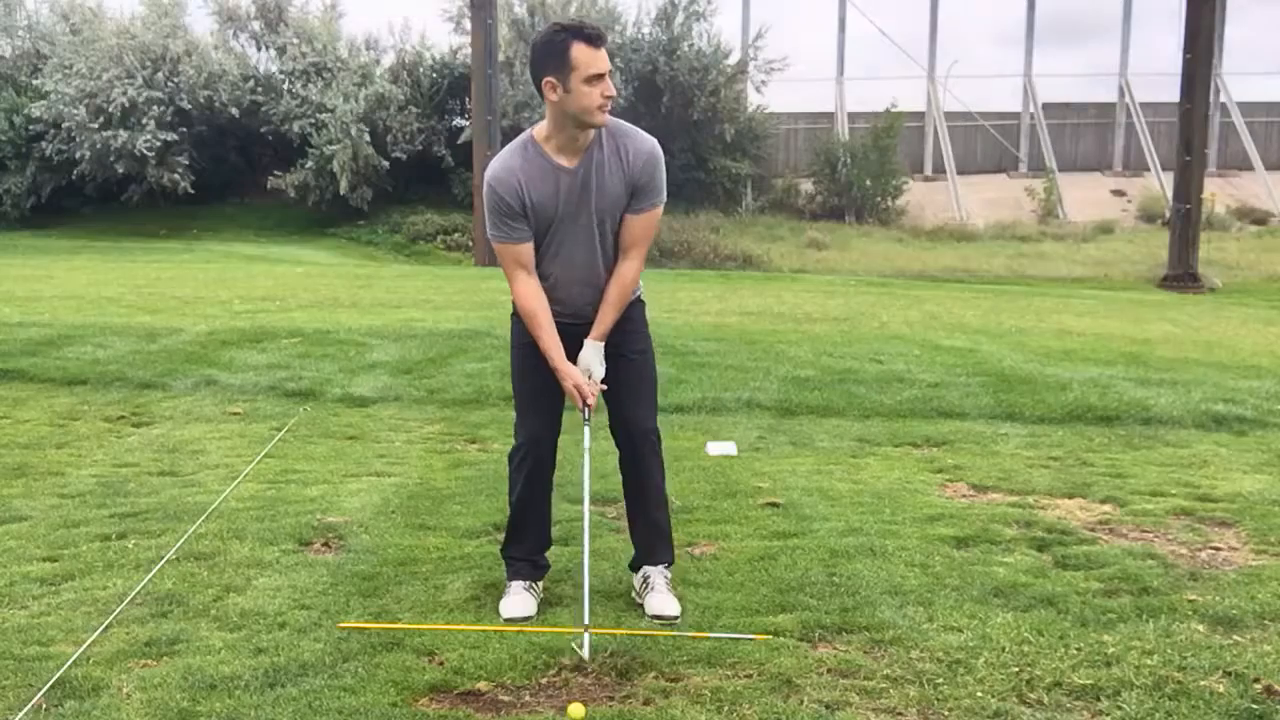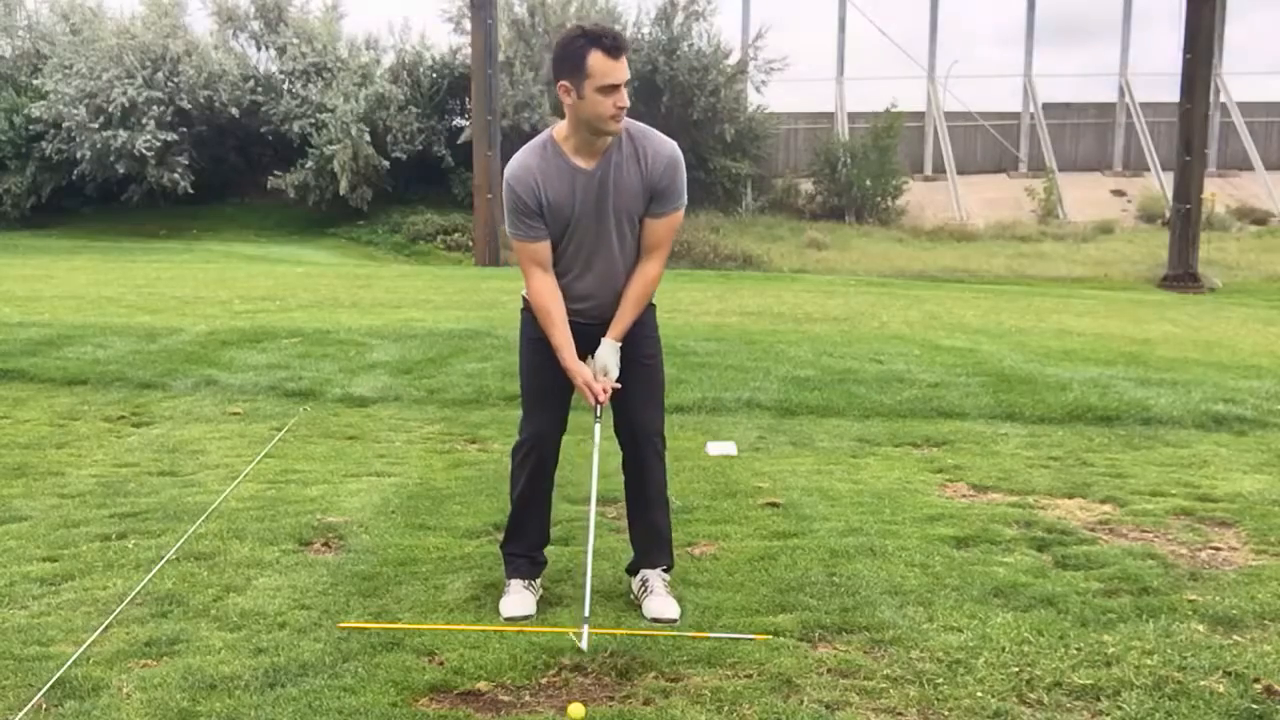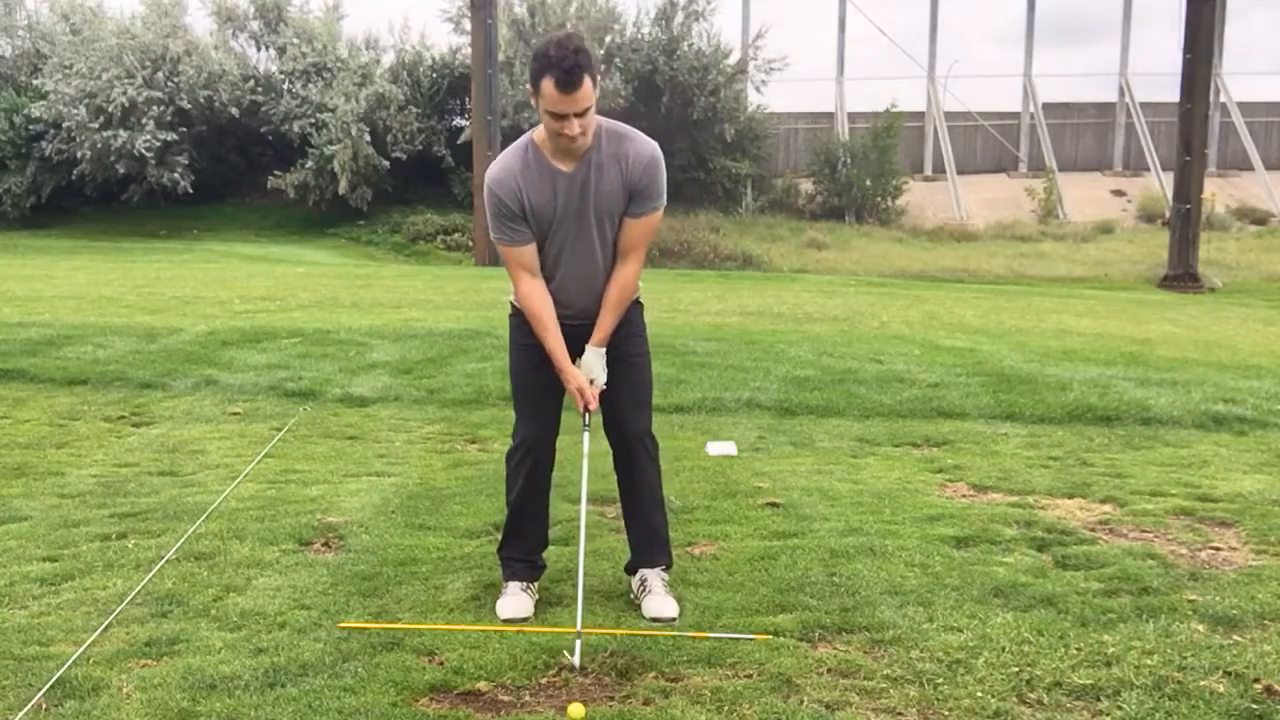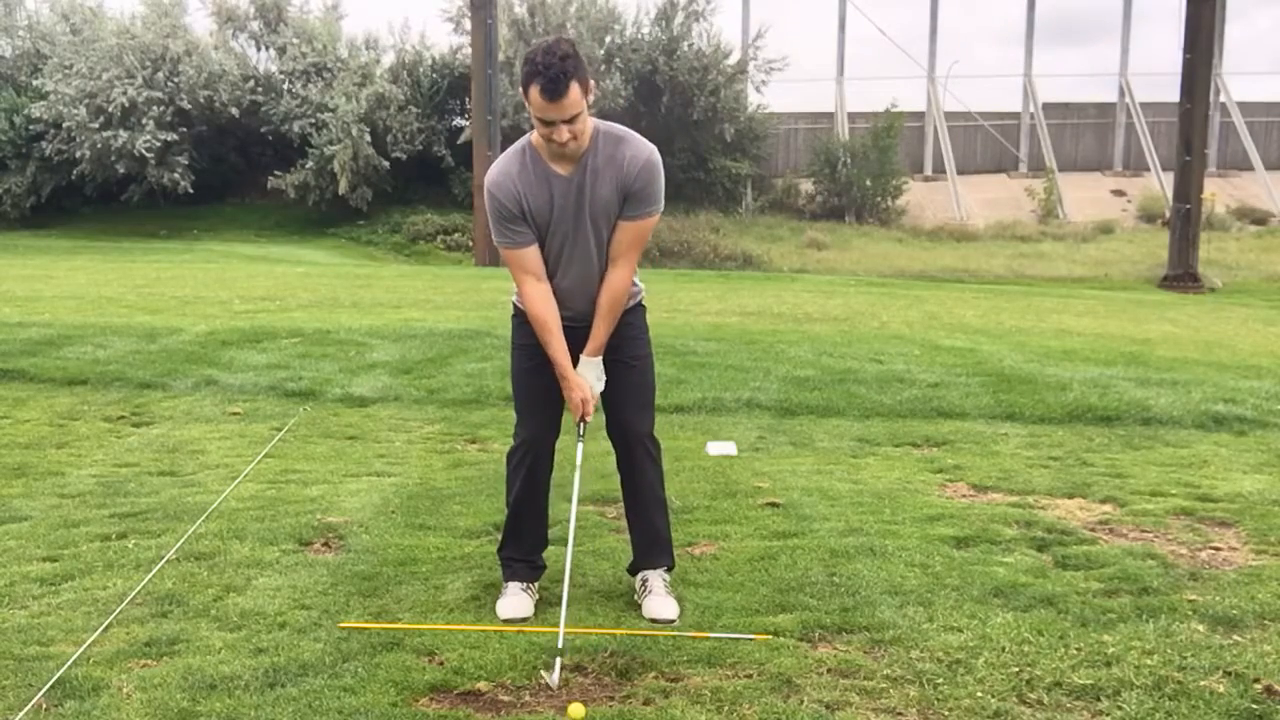
dt=0.3s
person 1, frame 1
left shoulder: (640, 153)
right shoulder: (506, 175)
left elbow: (631, 256)
right elbow: (521, 276)
left wrist: (597, 343)
right wrist: (559, 363)
left hip: (619, 318)
right hip: (540, 324)
left knee: (640, 437)
right knee: (533, 445)
left ankle: (653, 567)
right ankle: (523, 571)
person 1, frame 2
left shoulder: (660, 157)
right shoulder: (526, 171)
left elbow: (652, 258)
right elbow: (538, 272)
left wrist: (612, 344)
right wrist: (570, 362)
left hip: (629, 320)
right hip: (551, 322)
left knee: (644, 441)
right knee: (536, 441)
left ankle: (651, 569)
right ankle: (521, 569)
person 1, frame 3
left shoulder: (640, 156)
right shoulder: (506, 177)
left elbow: (629, 261)
right elbow: (527, 277)
left wrist: (597, 349)
right wrist: (565, 367)
left hip: (617, 319)
right hip: (538, 324)
left knee: (635, 439)
right knee: (532, 444)
left ankle: (650, 568)
right ankle: (520, 571)
person 1, frame 4
left shoulder: (637, 159)
right shoulder: (505, 179)
left elbow: (622, 266)
right elbow: (532, 282)
left wrist: (593, 359)
right wrist: (567, 375)
left hip: (619, 319)
right hip: (540, 324)
left knee: (636, 440)
right knee: (532, 444)
left ankle: (652, 569)
right ankle: (520, 572)
